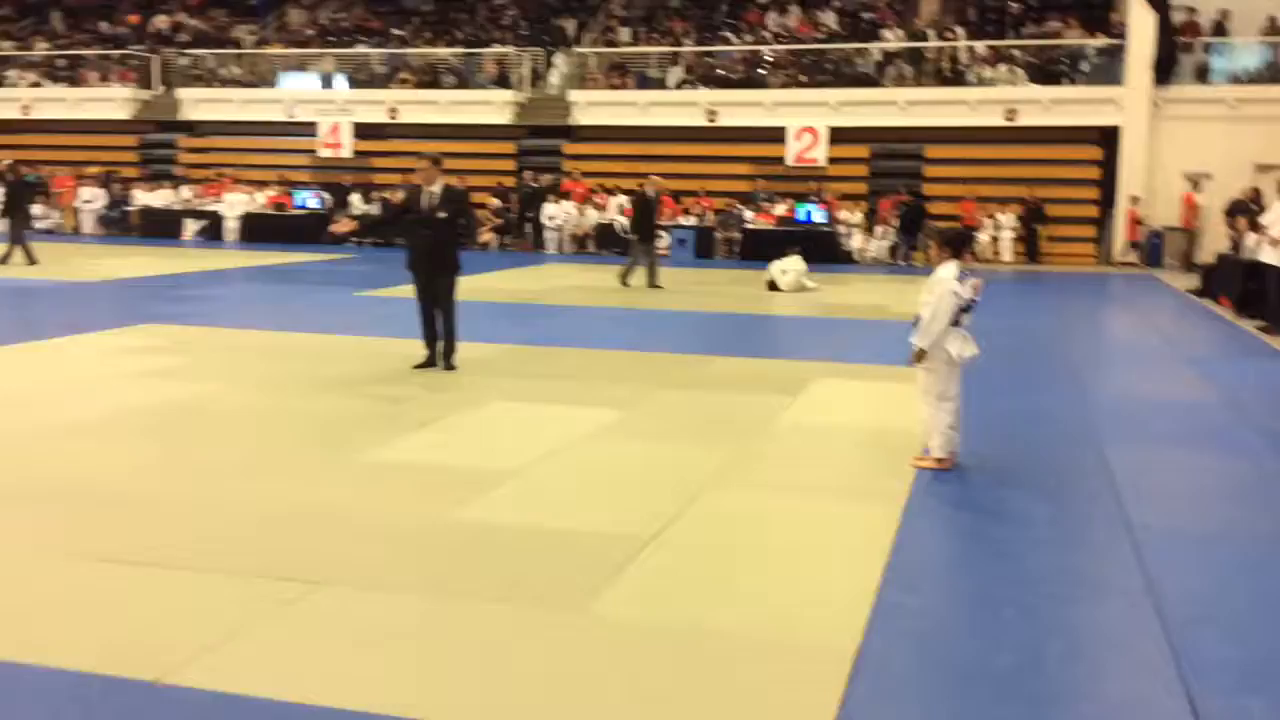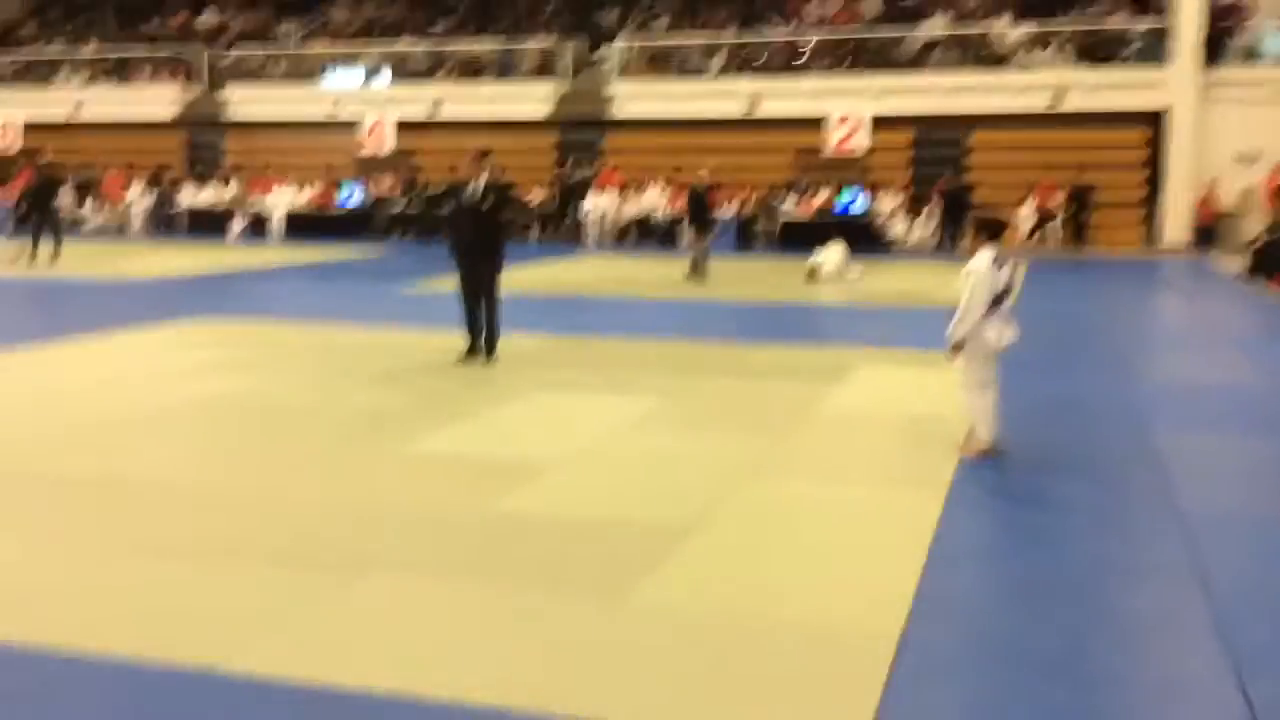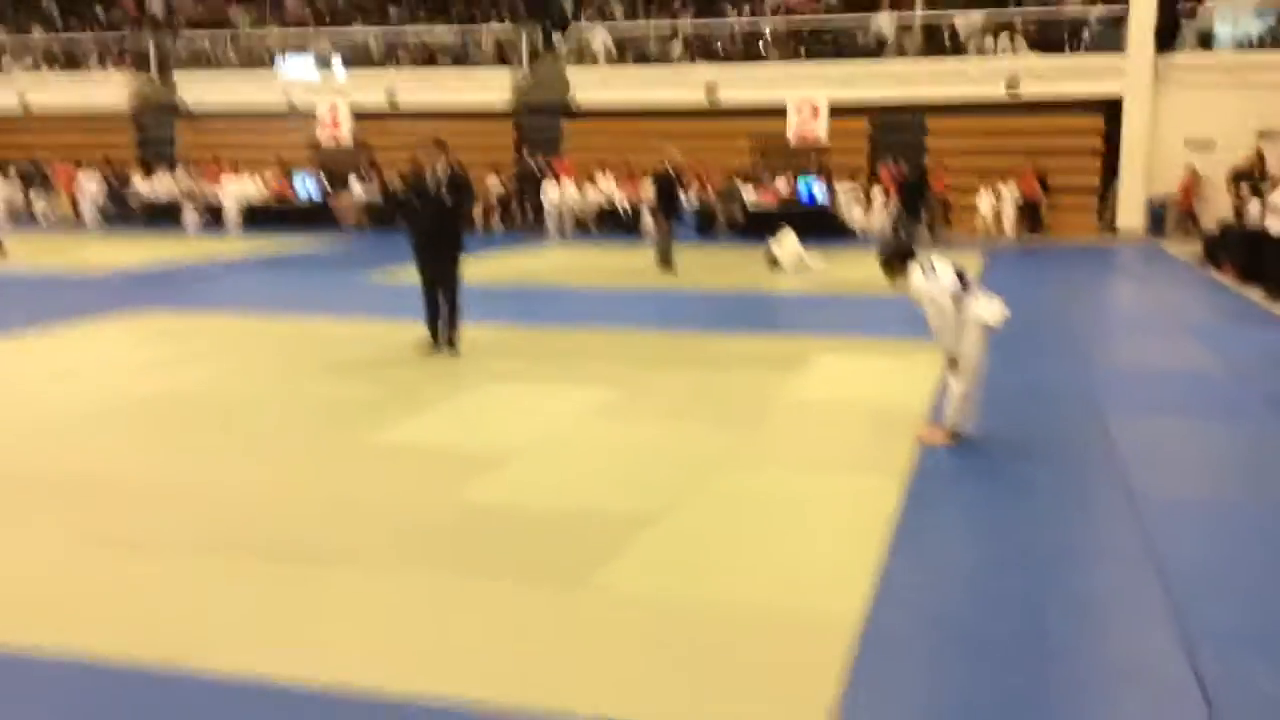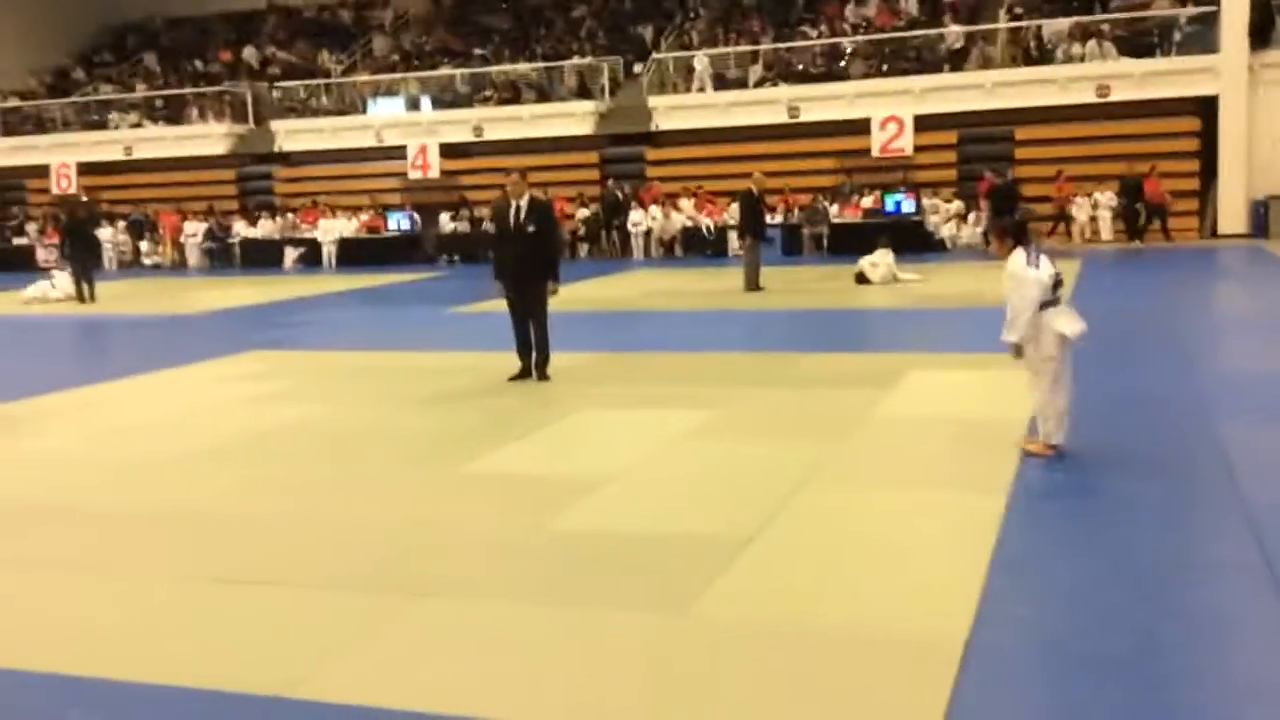
dt=0.5s
person 1, frame 1
left shoulder: (945, 278)
right shoulder: (964, 276)
left elbow: (937, 316)
left wrist: (921, 345)
left hip: (939, 345)
right hip: (950, 342)
left knee: (936, 399)
right knee: (947, 398)
left ankle: (941, 455)
right ankle: (947, 449)
person 1, frame 2
left shoulder: (981, 265)
right shoulder: (1006, 262)
left elbow: (973, 305)
right elbow: (1006, 299)
left wrist: (959, 336)
left hip: (979, 333)
right hip: (992, 329)
left knee: (977, 385)
right knee: (984, 384)
left ankle: (984, 439)
right ankle: (985, 434)
person 1, frame 3
left shoulder: (920, 284)
right shoulder: (927, 264)
left elbow: (943, 316)
left wrist: (950, 351)
left hip: (972, 319)
right hip: (973, 314)
left knee: (964, 375)
right knee: (965, 375)
left ankle: (952, 429)
right ankle: (954, 424)
person 1, frame 4
left shoulder: (1017, 266)
right shoulder: (1033, 256)
left elbow: (1021, 306)
left wrist: (1015, 340)
left hip: (1046, 328)
right hip: (1053, 324)
left knee: (1045, 385)
right knee: (1051, 384)
left ankle: (1050, 442)
right ankle: (1050, 435)
person 2, frame 1
left shoulder: (456, 196)
right shoulder: (414, 194)
left elbow: (468, 225)
right elbow: (391, 216)
left wrist: (475, 234)
right wrist: (358, 224)
left hip: (444, 262)
right hip: (420, 260)
left knee: (445, 309)
right knee: (427, 308)
left ankle: (448, 355)
right ankle: (432, 354)
person 2, frame 2
left shoulder: (497, 188)
right shoulder: (462, 186)
left hip: (486, 254)
right hip: (465, 252)
left knee: (488, 298)
right knee: (469, 298)
left ankle: (489, 346)
right ankle: (474, 344)
person 2, frame 3
left shoulder: (458, 178)
right shoulder: (419, 176)
left elbow: (467, 205)
right elbow: (406, 199)
left hip: (448, 244)
right hip: (424, 243)
left knee: (448, 289)
right knee: (429, 289)
left ankle: (449, 336)
right ankle: (435, 336)
person 2, frame 4
left shoulder: (542, 208)
right shoulder: (501, 210)
left elbow: (553, 244)
right elbow: (498, 245)
left wrist: (553, 277)
right wrist: (499, 275)
left hip: (535, 276)
right hip: (511, 276)
left knee: (538, 321)
right knee: (519, 322)
left ankle: (541, 366)
right ankle: (525, 365)
